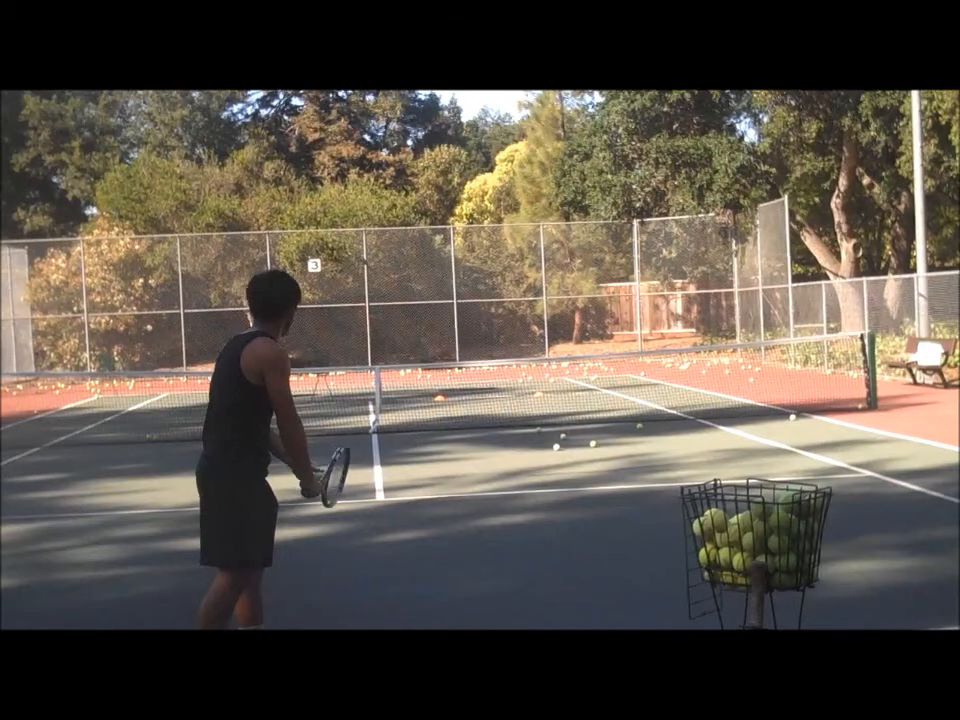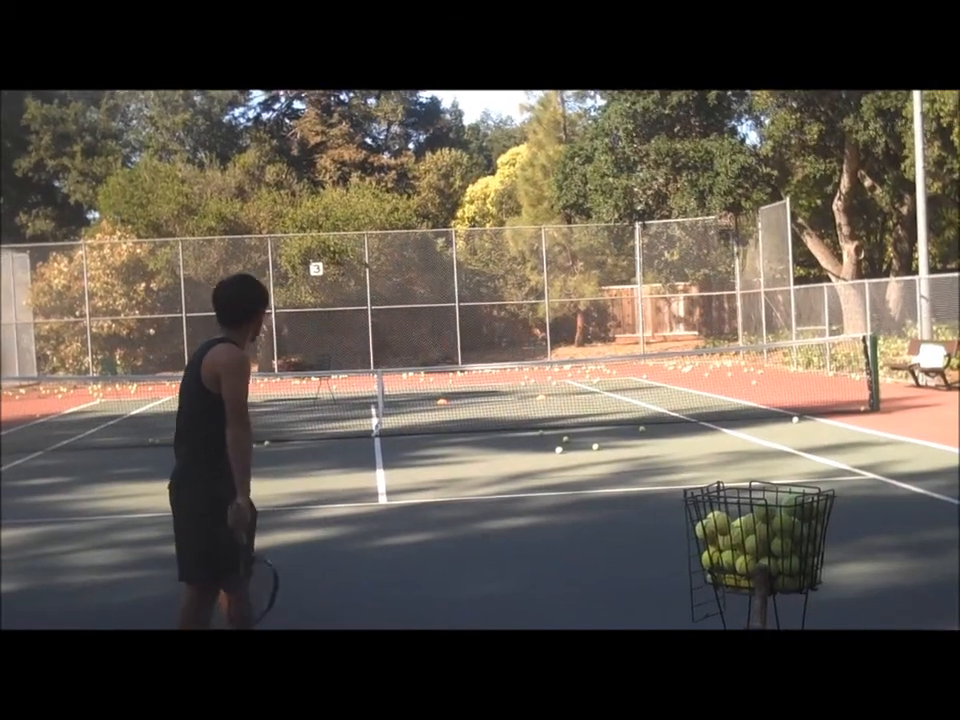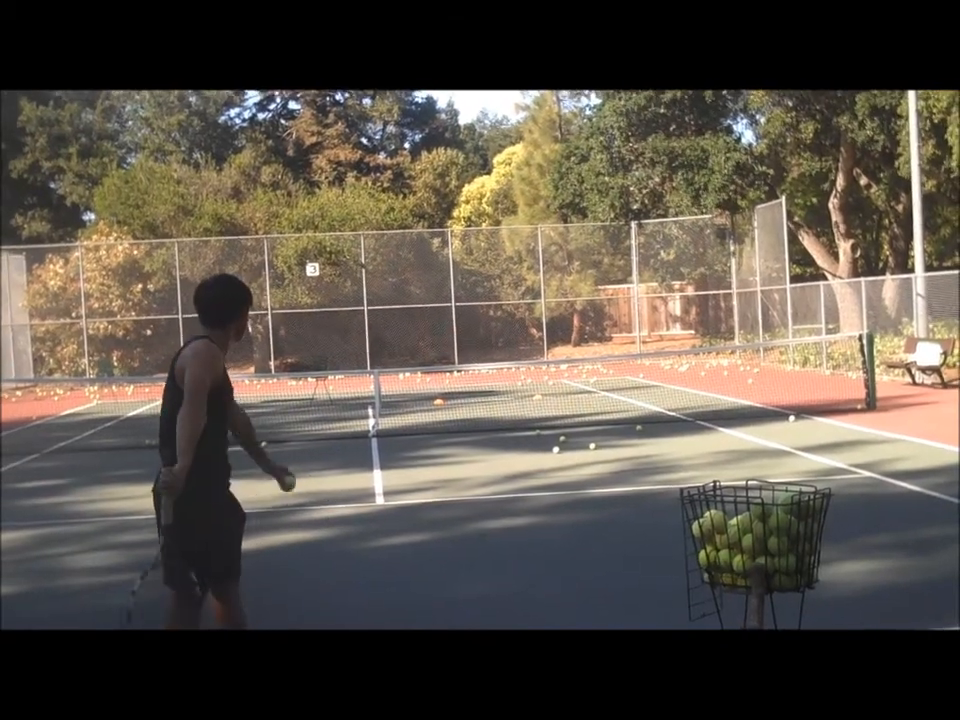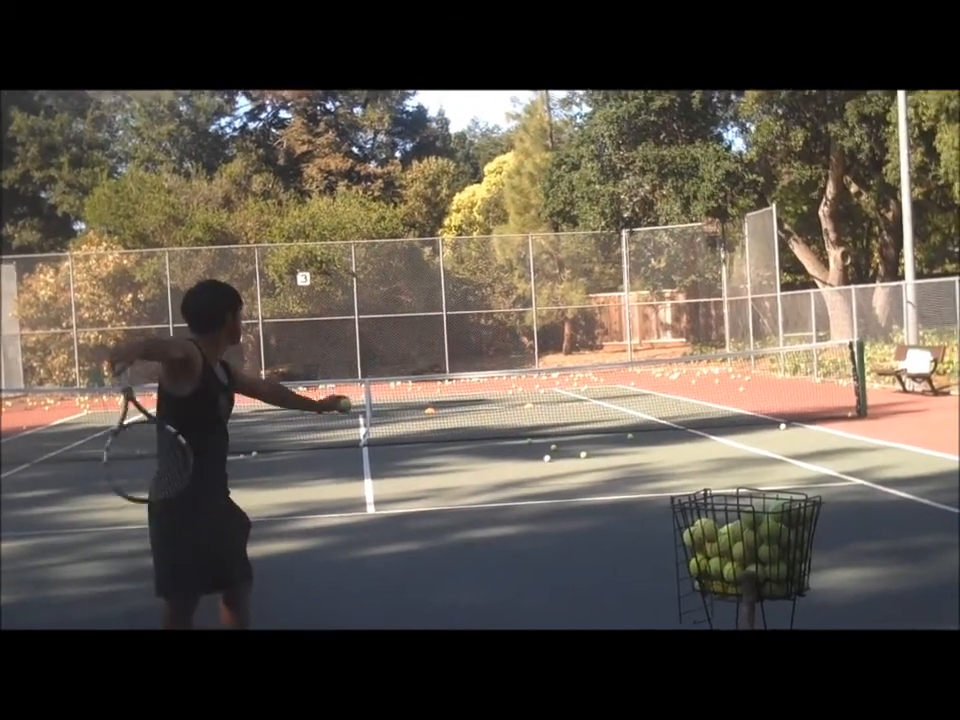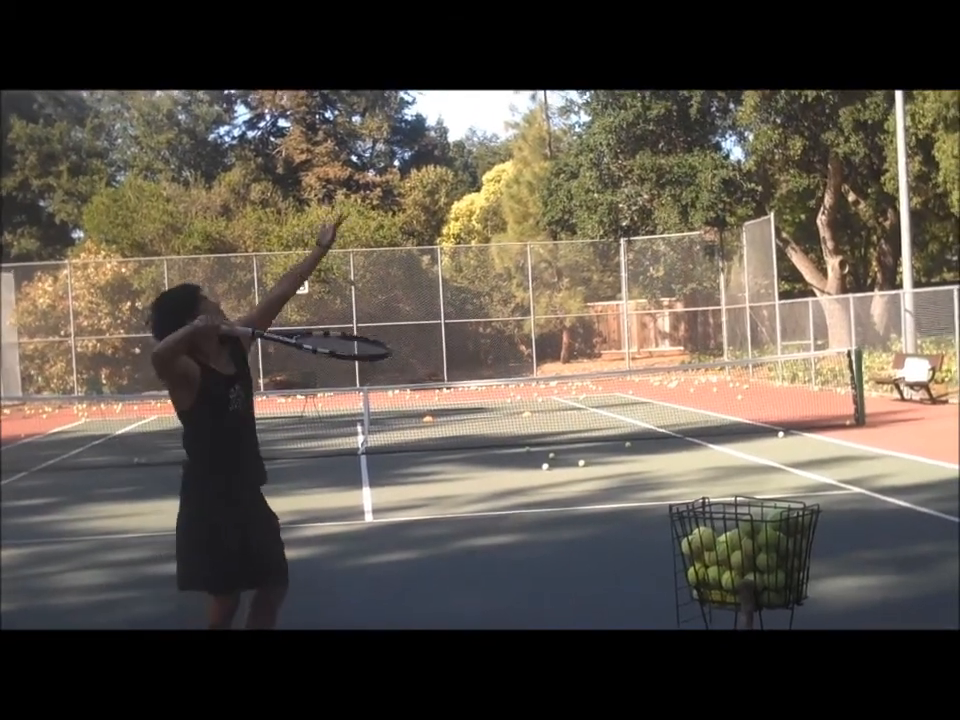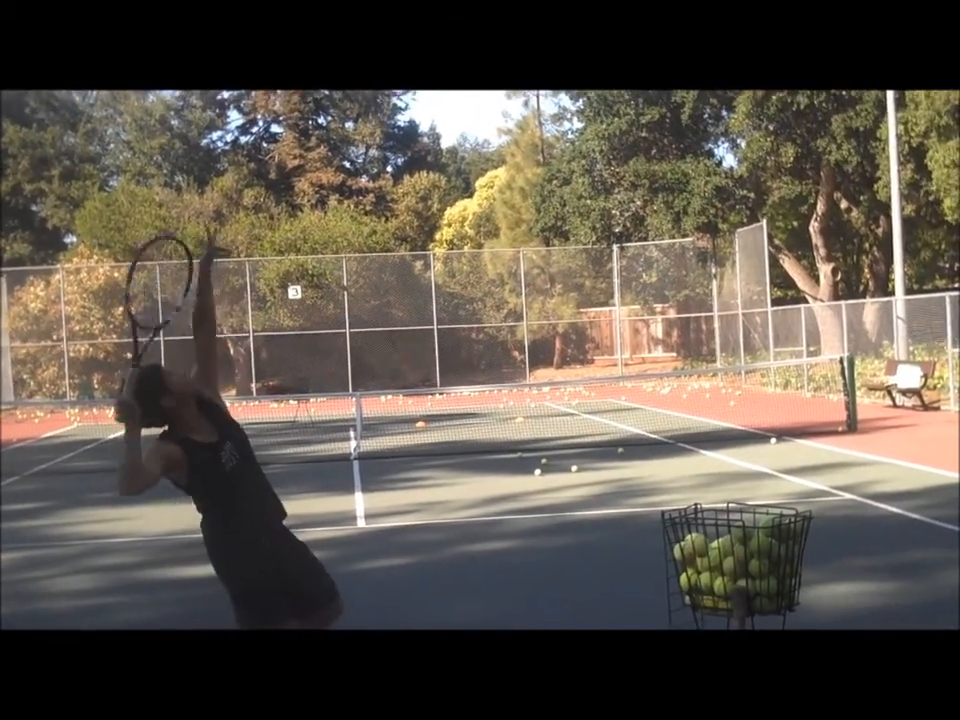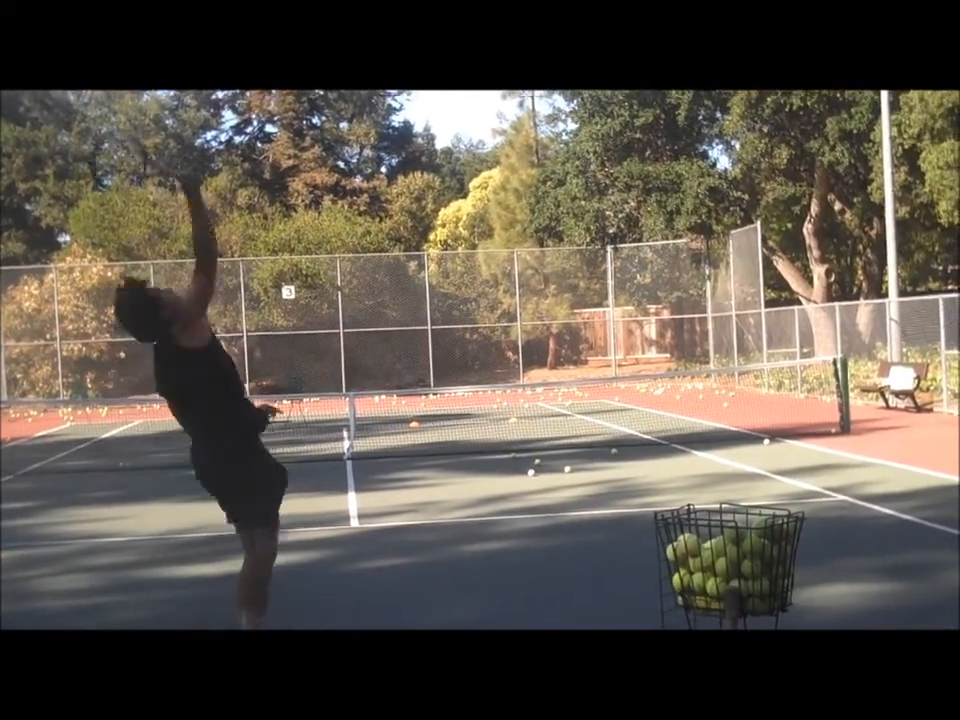
dt=0.5s
person 1, frame 1
left shoulder: (238, 347)
right shoulder: (269, 353)
right elbow: (288, 422)
left wrist: (296, 467)
right wrist: (307, 477)
left hip: (227, 470)
right hip: (234, 476)
left knee: (250, 567)
right knee: (234, 572)
person 1, frame 2
left shoulder: (211, 353)
right shoulder: (232, 358)
right elbow: (237, 428)
left wrist: (238, 493)
right wrist: (242, 495)
left hip: (209, 485)
right hip: (205, 489)
left knee: (235, 575)
right knee: (205, 585)
person 1, frame 3
left shoulder: (208, 355)
right shoulder: (203, 353)
left elbow: (234, 416)
right elbow: (192, 408)
left wrist: (266, 463)
right wrist: (182, 466)
left hip: (207, 489)
right hip: (189, 492)
left knee: (225, 582)
right knee: (190, 591)
person 1, frame 4
left shoulder: (222, 370)
right shoulder: (185, 356)
left elbow: (266, 390)
right elbow: (147, 345)
left wrist: (314, 403)
right wrist: (128, 350)
left hip: (212, 497)
right hip: (179, 502)
left knee: (237, 584)
right knee: (182, 603)
person 1, frame 5
left shoulder: (234, 344)
right shoulder: (186, 373)
left elbow: (277, 295)
right elbow: (160, 356)
left wrist: (319, 251)
right wrist: (195, 329)
left hip: (248, 496)
right hip: (210, 502)
left knee: (272, 586)
right knee: (225, 600)
person 1, frame 6
left shoulder: (206, 399)
right shoulder: (170, 452)
left elbow: (205, 331)
right elbow: (130, 485)
left wrist: (204, 270)
right wrist: (131, 426)
left hip: (270, 533)
right hip: (235, 545)
left knee: (326, 608)
person 1, frame 7
left shoulder: (168, 365)
right shoulder: (182, 324)
right elbow: (208, 258)
left wrist: (250, 410)
right wrist: (194, 197)
left hip: (216, 458)
right hip: (236, 458)
left knee: (259, 542)
right knee: (262, 548)
left ankle: (250, 618)
right ankle: (250, 621)
